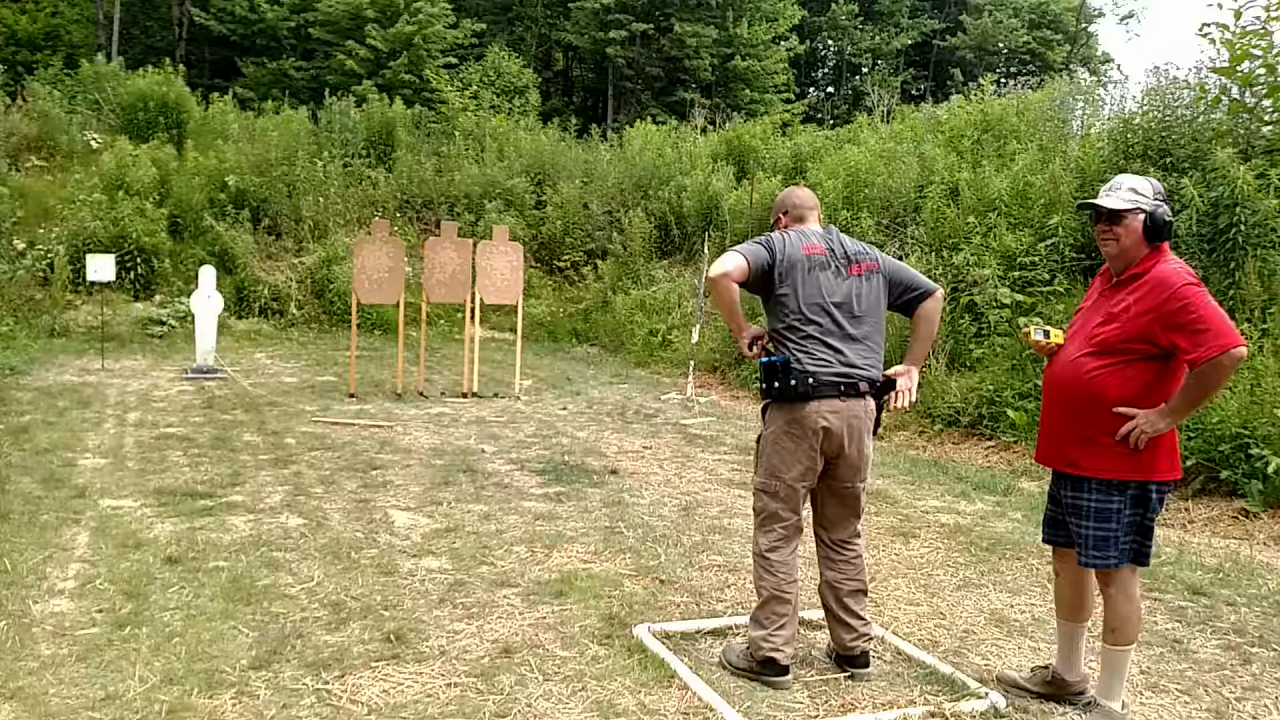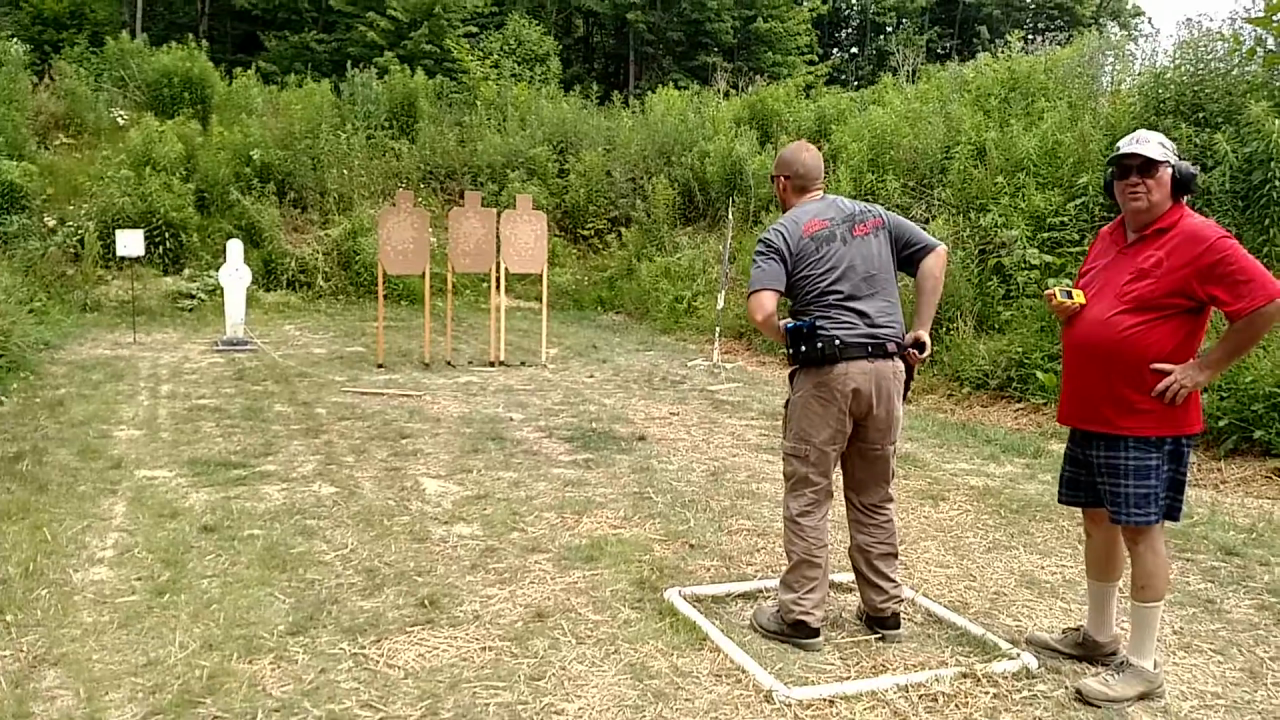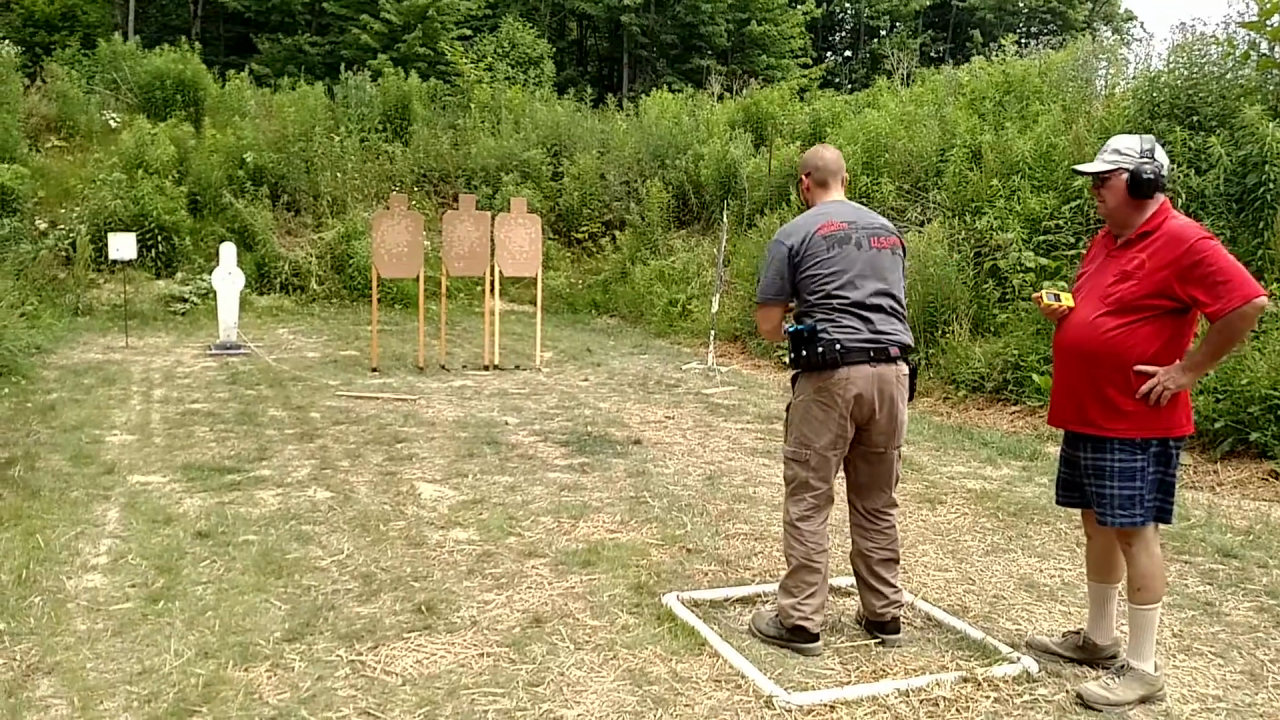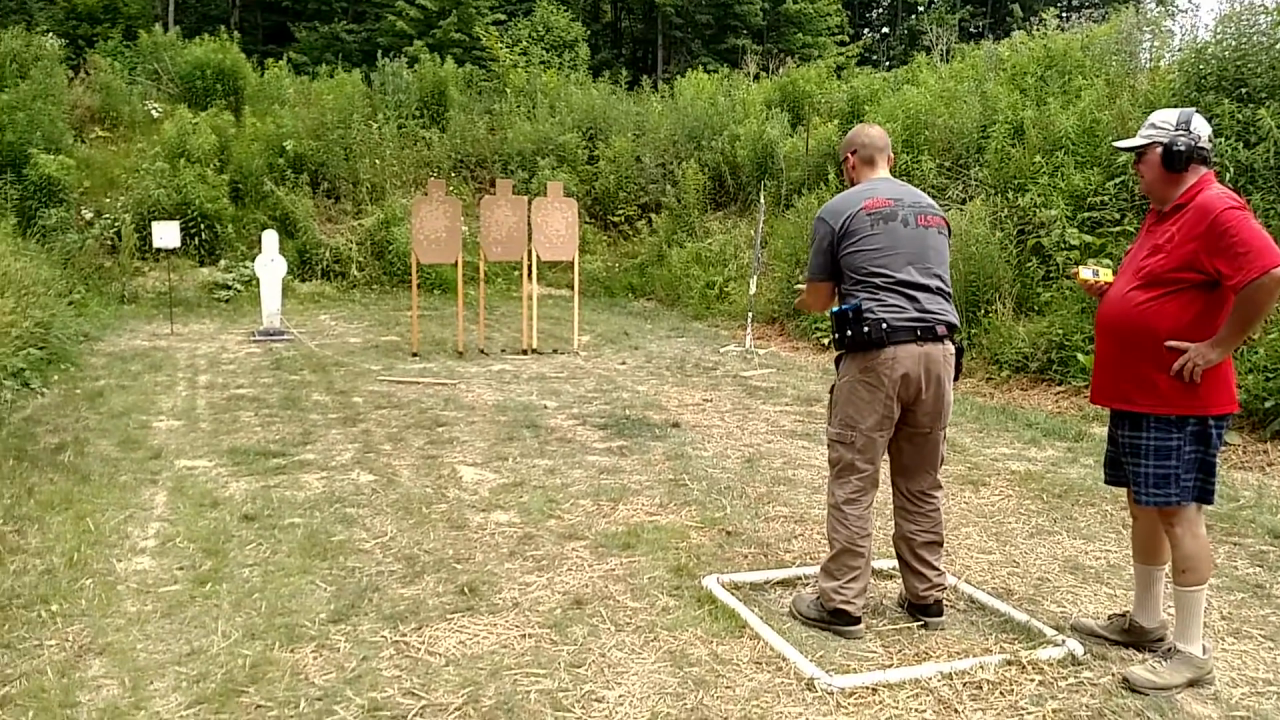
dt=0.7s
person 1, frame 1
left shoulder: (1171, 285)
right shoulder: (1109, 278)
left elbow: (1228, 351)
left wrist: (1167, 416)
right wrist: (1055, 352)
left hip: (1121, 463)
right hip: (1075, 456)
left knee: (1114, 571)
right knee: (1069, 561)
right ankle: (1065, 673)
person 1, frame 2
left shoulder: (1200, 240)
right shoulder: (1108, 237)
left wrist: (1203, 369)
right wrist: (1069, 310)
left hip: (1147, 420)
right hip: (1091, 412)
left knee: (1141, 530)
right knee: (1097, 519)
left ankle: (1141, 664)
right ankle: (1097, 634)
person 1, frame 3
left shoulder: (1183, 241)
right shoulder: (1106, 240)
left elbow: (1248, 303)
left wrist: (1188, 370)
right wrist: (1062, 314)
left hip: (1136, 422)
right hip: (1087, 415)
left knee: (1135, 532)
right knee: (1097, 523)
left ankle: (1142, 668)
right ankle: (1098, 638)
person 1, frame 4
left shoulder: (1215, 210)
right shoulder: (1162, 212)
left wrist: (1218, 347)
right wrist: (1108, 291)
left hip: (1178, 399)
right hip: (1136, 393)
left knee: (1178, 512)
right knee: (1144, 506)
left ankle: (1189, 651)
right ankle: (1145, 621)
person 2, frame 1
left shoulder: (778, 246)
right shoulder: (869, 256)
left elbow: (720, 274)
right elbow: (933, 297)
left wrist: (742, 332)
right wrist: (912, 366)
left hip: (800, 407)
right hip: (859, 408)
left knee: (777, 531)
right knee: (843, 532)
left ankle: (770, 653)
right ankle: (853, 646)
person 2, frame 2
left shoulder: (781, 234)
right shoulder: (874, 216)
left elbow: (761, 313)
right elbow: (935, 253)
left wrist: (788, 338)
right wrist: (921, 329)
left hip: (827, 373)
right hip: (886, 369)
left knee: (808, 497)
right knee: (875, 496)
left ankle: (802, 616)
right ankle: (884, 608)
person 2, frame 3
left shoulder: (794, 234)
right shoulder: (887, 232)
left elbow: (767, 324)
left wrist: (793, 330)
left hip: (831, 375)
right hip: (890, 372)
left knee: (808, 500)
right knee: (877, 501)
left ankle: (799, 620)
right ankle: (884, 612)
person 2, frame 4
left shoulder: (838, 211)
right shoulder: (932, 208)
left elbow: (819, 300)
left wrist: (808, 298)
left hip: (877, 355)
right hip: (937, 351)
left knee: (853, 483)
right knee: (921, 482)
left ankle: (841, 603)
right ankle: (926, 596)
